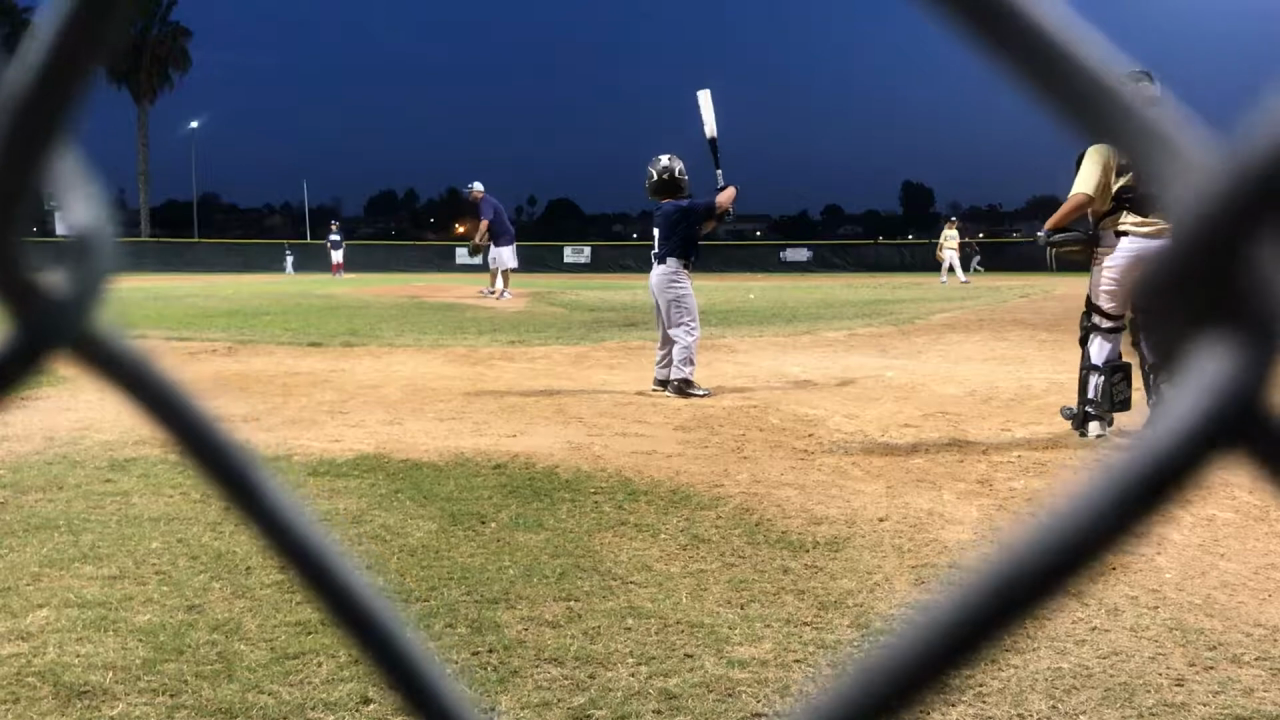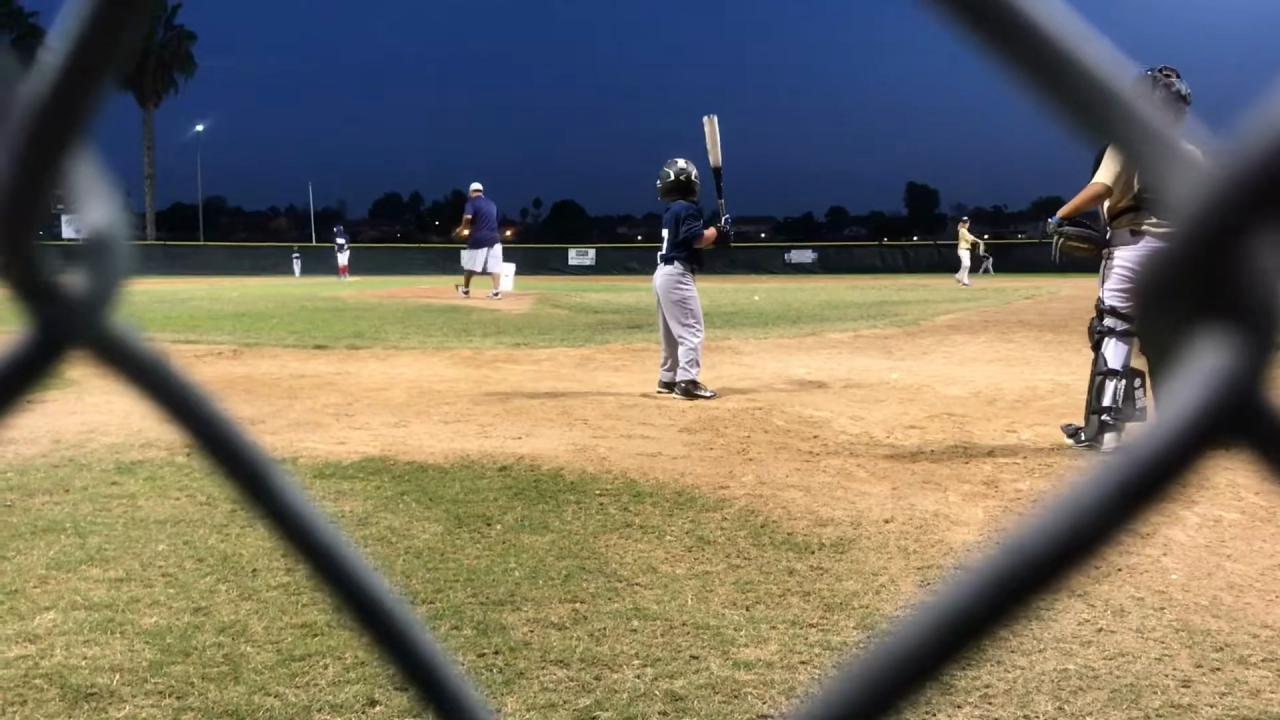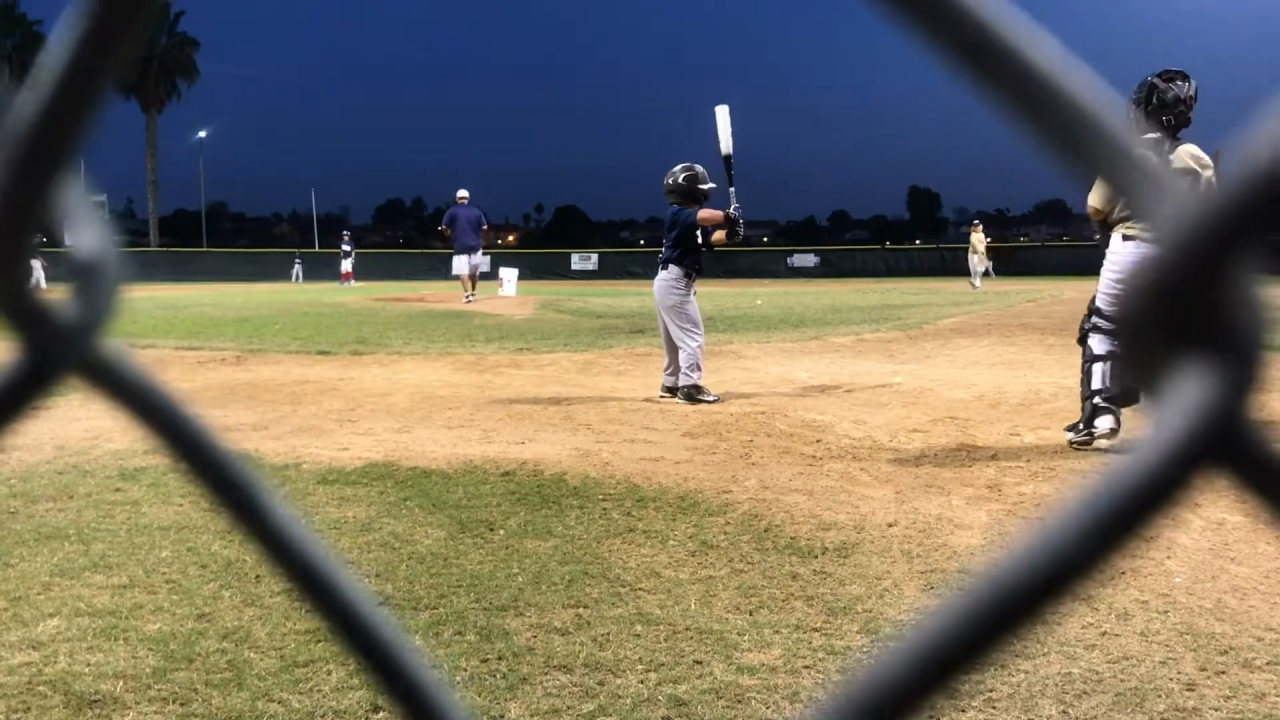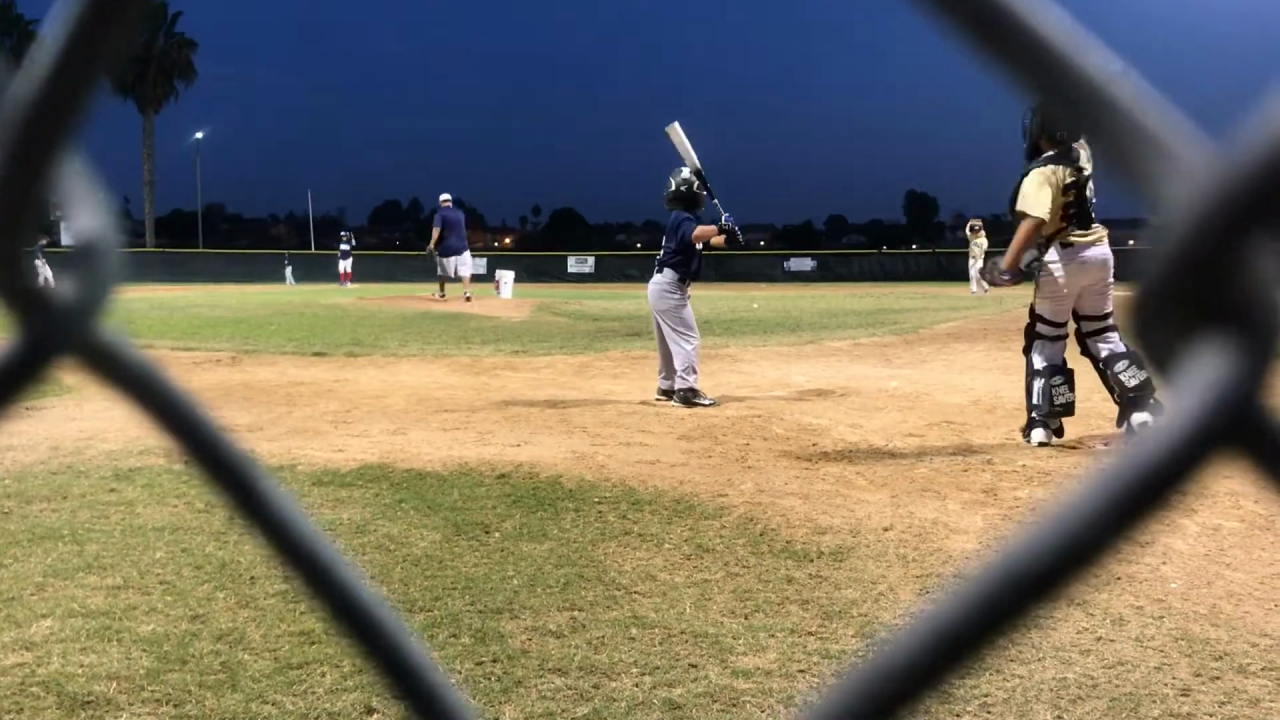
dt=0.7s
person 1, frame 1
left shoulder: (1104, 150)
left elbow: (1081, 200)
left wrist: (1047, 229)
left hip: (1119, 245)
right hip: (1162, 245)
left knee: (1103, 328)
left ankle: (1094, 415)
person 1, frame 2
right shoulder: (1190, 153)
left elbow: (1101, 189)
left wrist: (1060, 216)
left hip: (1131, 244)
left knee: (1114, 334)
left ankle: (1104, 427)
person 1, frame 3
right shoulder: (1197, 158)
left elbow: (1096, 211)
left wrist: (1117, 215)
left hip: (1128, 249)
left knee: (1100, 331)
left ankle: (1100, 414)
person 1, frame 4
left shoulder: (1041, 173)
right shoulder: (1081, 152)
left elbow: (1034, 223)
left wrist: (1006, 264)
left hip: (1063, 259)
right hip: (1099, 253)
left knee: (1045, 341)
right knee: (1103, 335)
left ankle: (1042, 424)
right ankle: (1141, 408)
person 2, frame 1
left shoulder: (663, 210)
right shoulder: (680, 208)
left elbow: (696, 229)
right elbow: (718, 204)
left wrist: (714, 217)
right wrist: (732, 190)
left hip: (661, 273)
right hip: (673, 274)
left knee: (670, 330)
right knee: (687, 329)
left ankle: (663, 377)
right ankle: (680, 381)
person 2, frame 2
left shoulder: (672, 210)
right shoulder: (686, 209)
right elbow: (697, 240)
left wrist: (715, 237)
right wrist: (717, 230)
left hip: (664, 274)
right hip: (677, 276)
left knee: (672, 332)
right knee: (692, 330)
left ankle: (668, 379)
right ankle: (687, 383)
person 2, frame 3
left shoulder: (687, 216)
right shoulder: (678, 213)
left elbow: (710, 238)
right elbow: (703, 217)
left wrist: (730, 234)
right wrist: (727, 216)
left hip: (672, 282)
right hip: (674, 282)
left knee: (675, 337)
right knee: (691, 336)
left ankle: (671, 384)
right ankle: (689, 387)
person 2, frame 4
left shoulder: (683, 219)
right shoulder: (682, 219)
left elbow: (707, 240)
right elbow: (696, 235)
left wrist: (728, 238)
right wrist: (720, 227)
left hip: (663, 286)
right hip: (669, 287)
left knee: (670, 340)
right knee: (687, 339)
left ankle: (667, 387)
right ankle: (685, 390)
